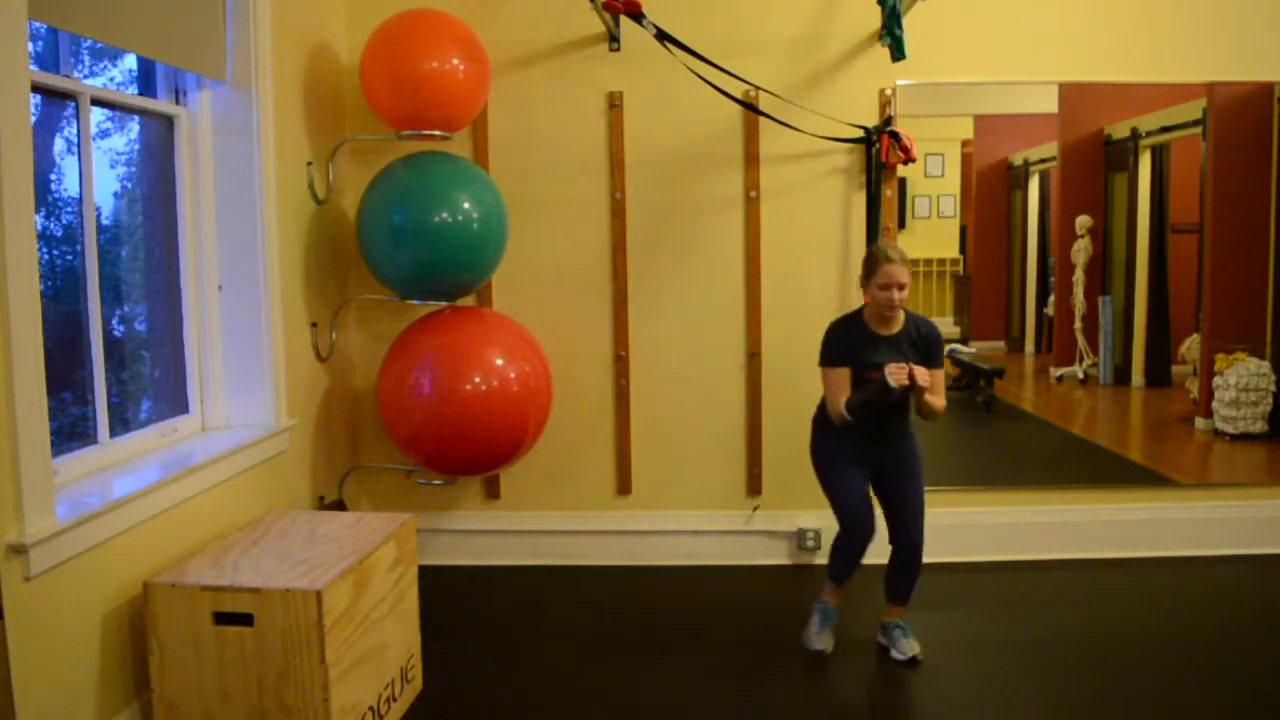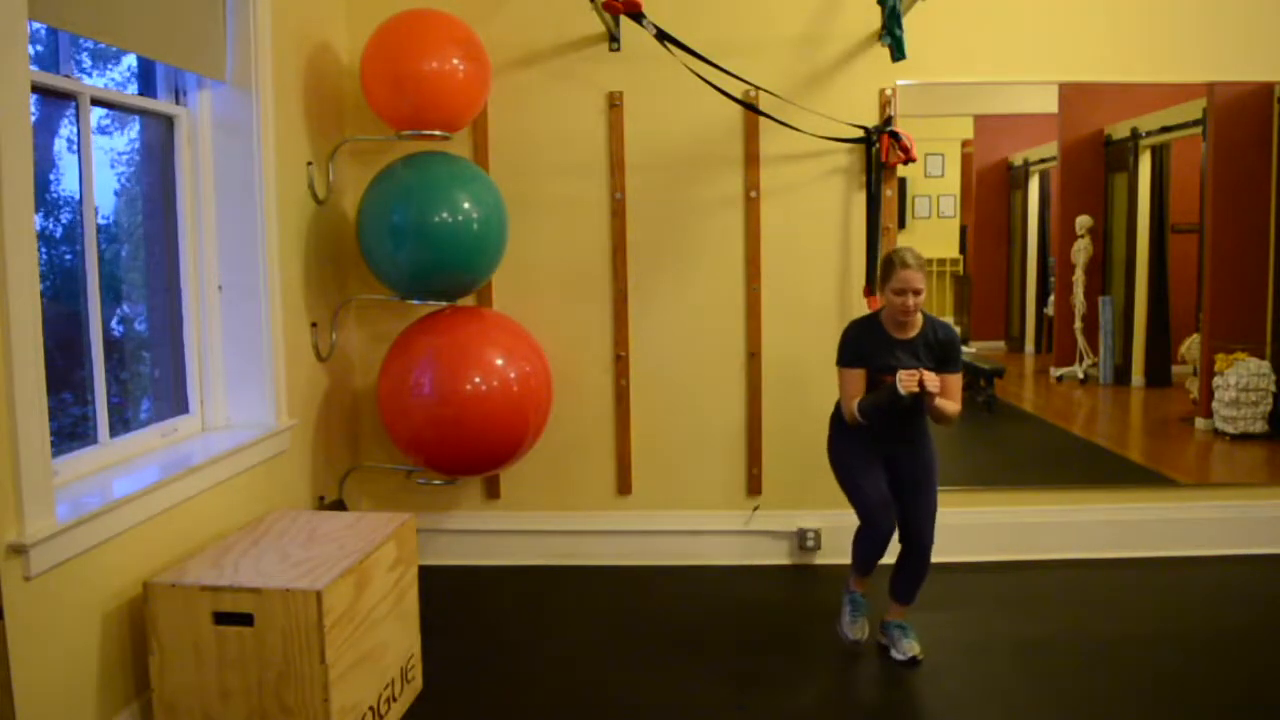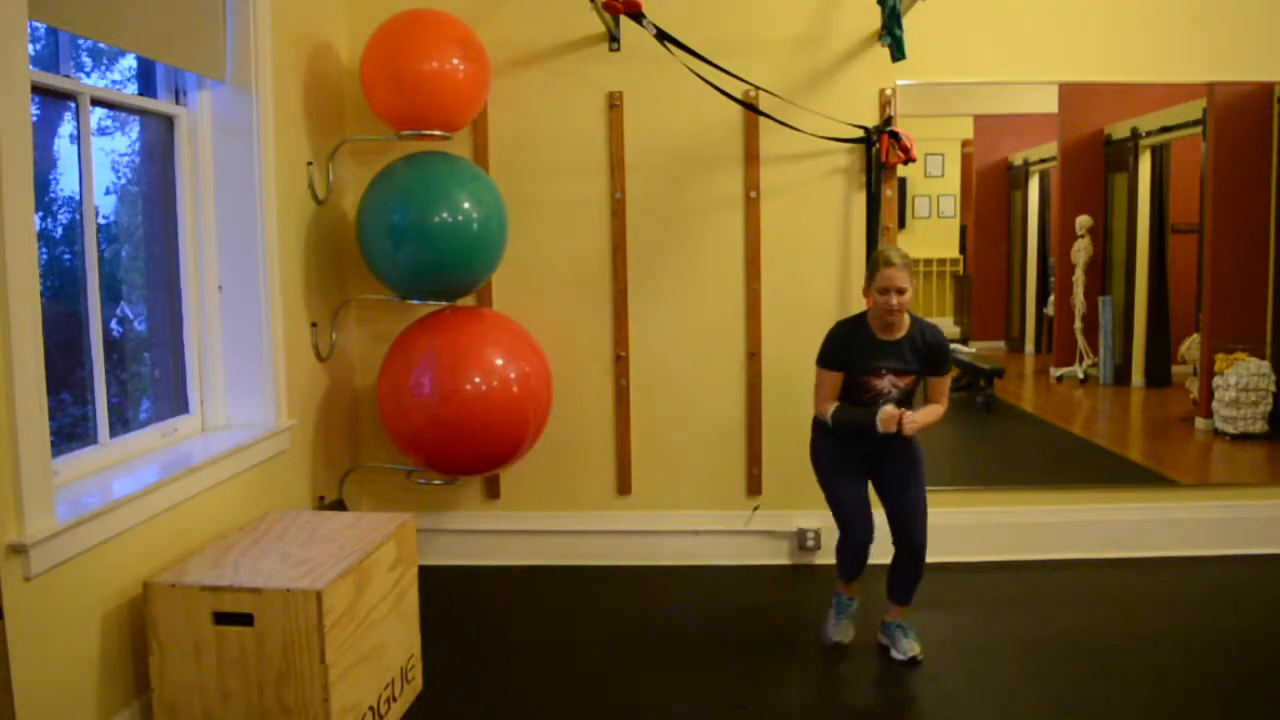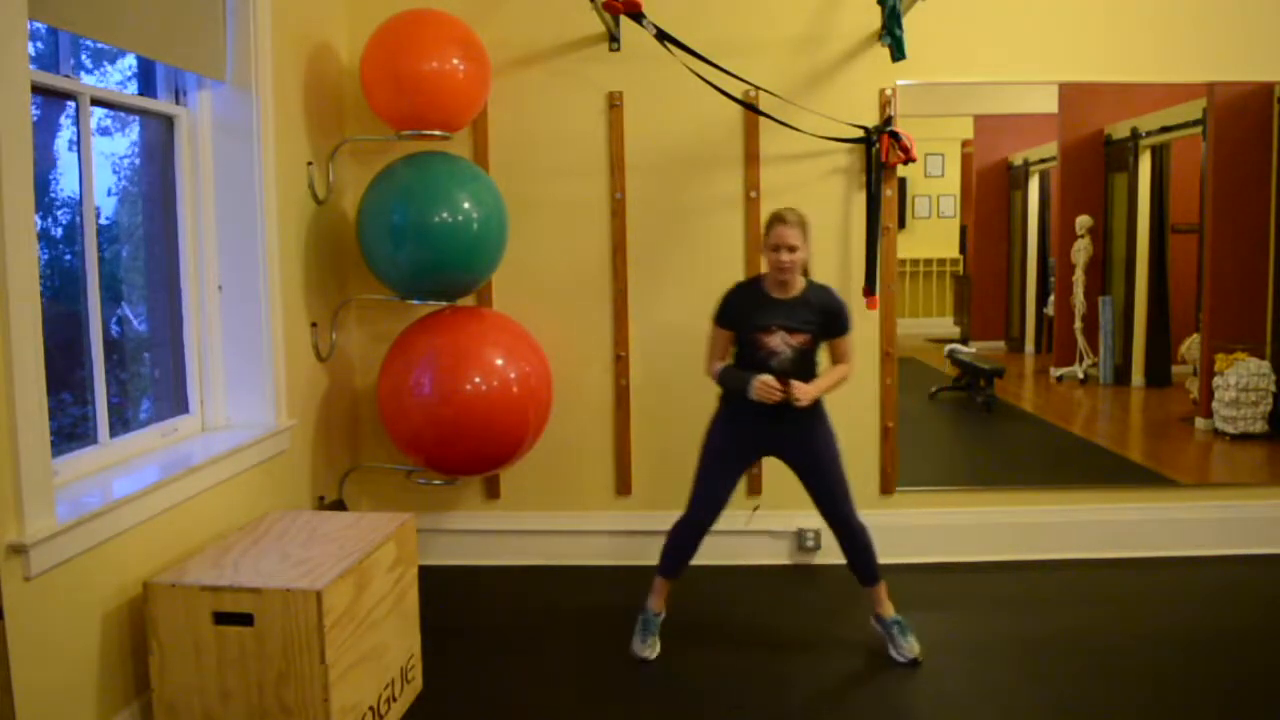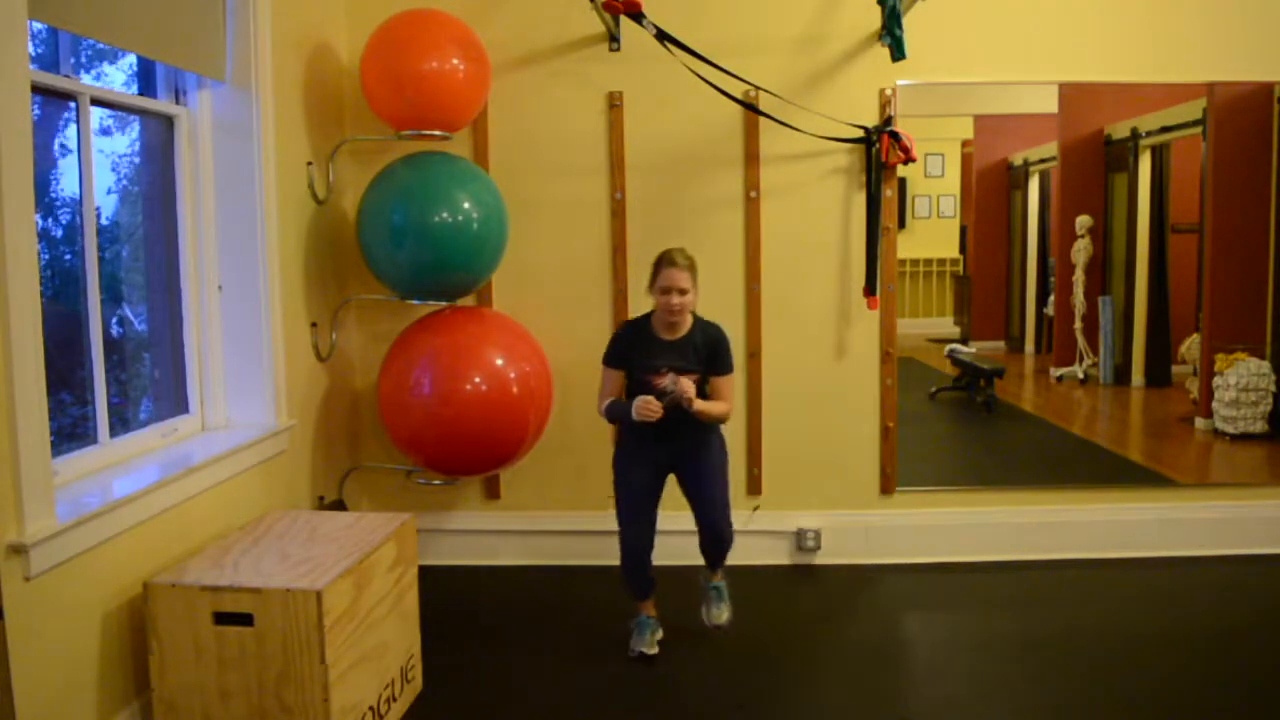
dt=0.4s
person 1, frame 1
left shoulder: (925, 333)
right shoulder: (843, 333)
left elbow: (935, 411)
right elbow: (839, 410)
left wrist: (923, 391)
right wrist: (881, 386)
left hip: (895, 441)
right hip: (840, 443)
left knee: (910, 539)
right knee: (858, 527)
left ankle: (893, 624)
right ankle: (827, 605)
person 1, frame 2
left shoulder: (943, 337)
right shoulder: (859, 335)
left elbow: (951, 413)
right elbow: (852, 411)
left wrist: (932, 397)
right wrist: (893, 392)
left hip: (911, 442)
right hip: (857, 441)
left knee: (920, 539)
right knee: (880, 519)
left ankle: (895, 622)
right ankle: (855, 591)
person 1, frame 3
left shoulder: (931, 339)
right shoulder: (844, 336)
left elbow: (938, 405)
right elbow: (824, 408)
left wrist: (916, 418)
right wrist: (871, 418)
left hip: (896, 446)
right hip: (839, 446)
left knee: (913, 540)
right knee: (858, 532)
left ankle: (894, 623)
right ankle: (845, 596)
person 1, frame 4
left shoulder: (825, 301)
right shoulder: (742, 299)
left elbow: (842, 366)
right elbow: (715, 364)
left wrist: (813, 389)
right wrist: (747, 383)
left hip: (803, 422)
right hip: (743, 421)
left knee: (843, 518)
right knee: (699, 514)
left ankle: (885, 614)
right ankle: (654, 609)
person 1, frame 5
left shoulder: (712, 338)
right shoulder: (628, 337)
left elbow: (725, 408)
right elbow: (606, 403)
left wrist: (695, 403)
right wrist: (630, 409)
left hip: (698, 440)
right hip: (641, 445)
left knee: (716, 525)
right knee: (635, 543)
left ankle: (714, 579)
right ankle: (646, 617)
